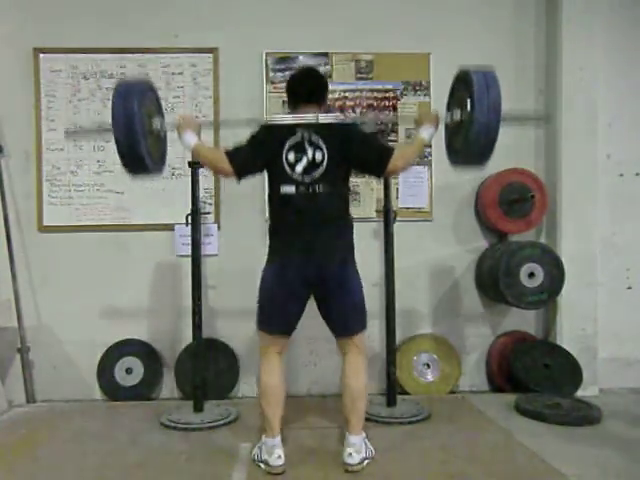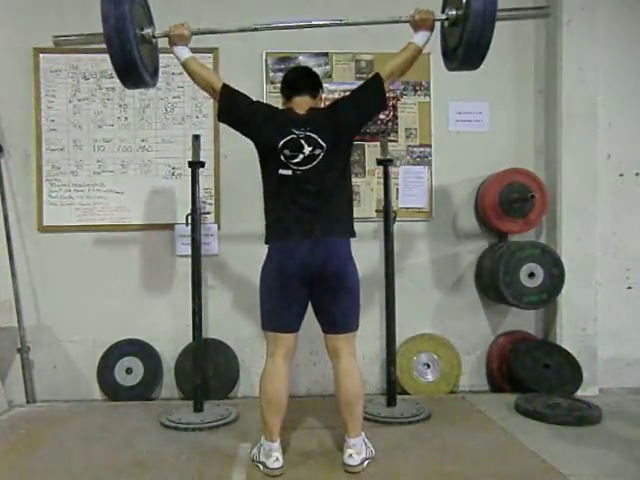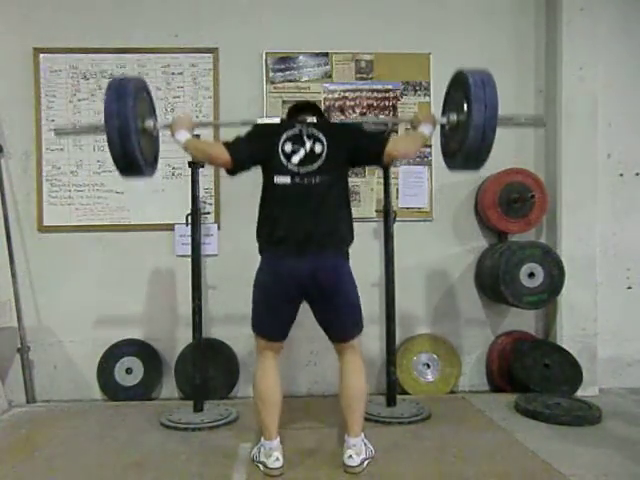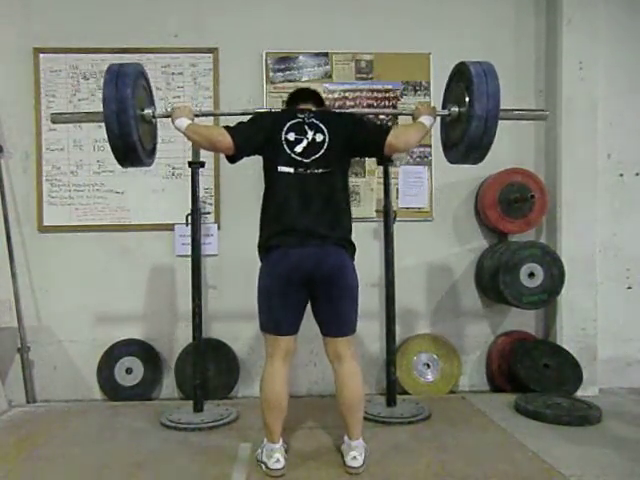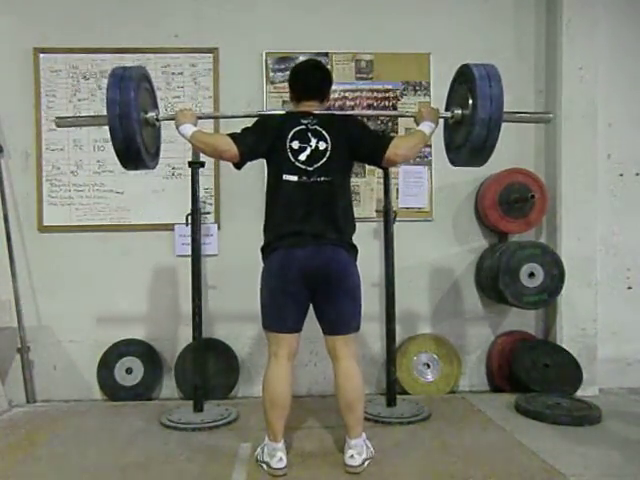
dt=1s
person 1, frame 1
left shoulder: (271, 136)
right shoulder: (345, 134)
left elbow: (226, 165)
right elbow: (394, 163)
left wrist: (189, 137)
right wrist: (425, 132)
left hip: (286, 263)
right hip: (336, 262)
left knee: (271, 352)
right knee: (354, 350)
left ankle: (272, 446)
right ankle: (355, 445)
person 1, frame 2
left shoulder: (265, 123)
right shoulder: (340, 119)
left elbow: (214, 85)
right elbow: (388, 74)
left wrist: (181, 49)
right wrist: (421, 34)
left hip: (284, 256)
right hip: (334, 253)
left knee: (278, 356)
right knee: (344, 355)
person 1, frame 3
left shoulder: (267, 134)
right shoulder: (343, 133)
left elbow: (219, 156)
right elbow: (400, 150)
left wrist: (183, 135)
right wrist: (424, 129)
left hip: (278, 264)
right hip: (331, 263)
left knee: (267, 354)
right knee: (350, 352)
left ankle: (271, 450)
right ankle: (355, 447)
person 1, frame 4
left shoulder: (269, 124)
right shoulder: (344, 124)
left elbow: (220, 140)
right elbow: (400, 142)
left wrist: (183, 121)
right wrist: (425, 119)
left hip: (281, 257)
right hip: (334, 256)
left knee: (278, 356)
right knee: (343, 355)
right ankle: (355, 448)
person 1, frame 5
left shoulder: (272, 127)
right shoulder: (347, 128)
left elbow: (226, 149)
right elbow: (397, 153)
left wrist: (187, 127)
right wrist: (426, 125)
left hip: (284, 257)
right hip: (336, 256)
left knee: (280, 355)
right knee: (344, 354)
right ankle: (355, 446)
